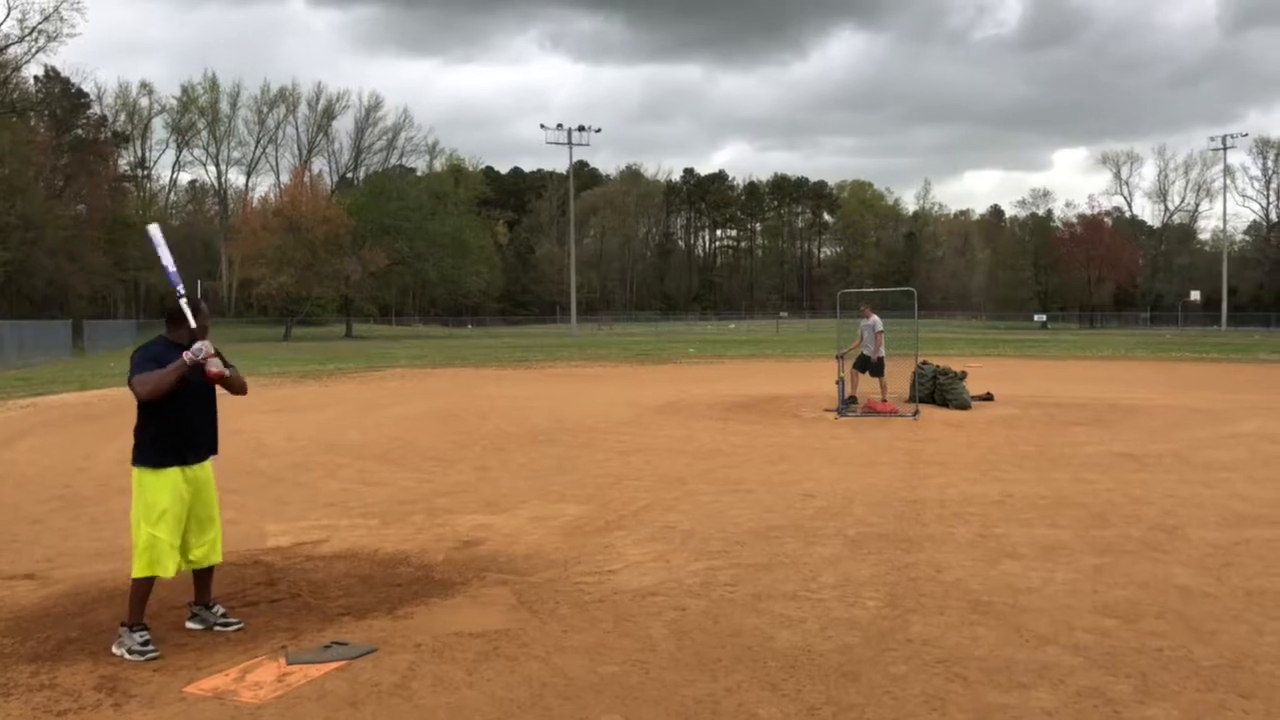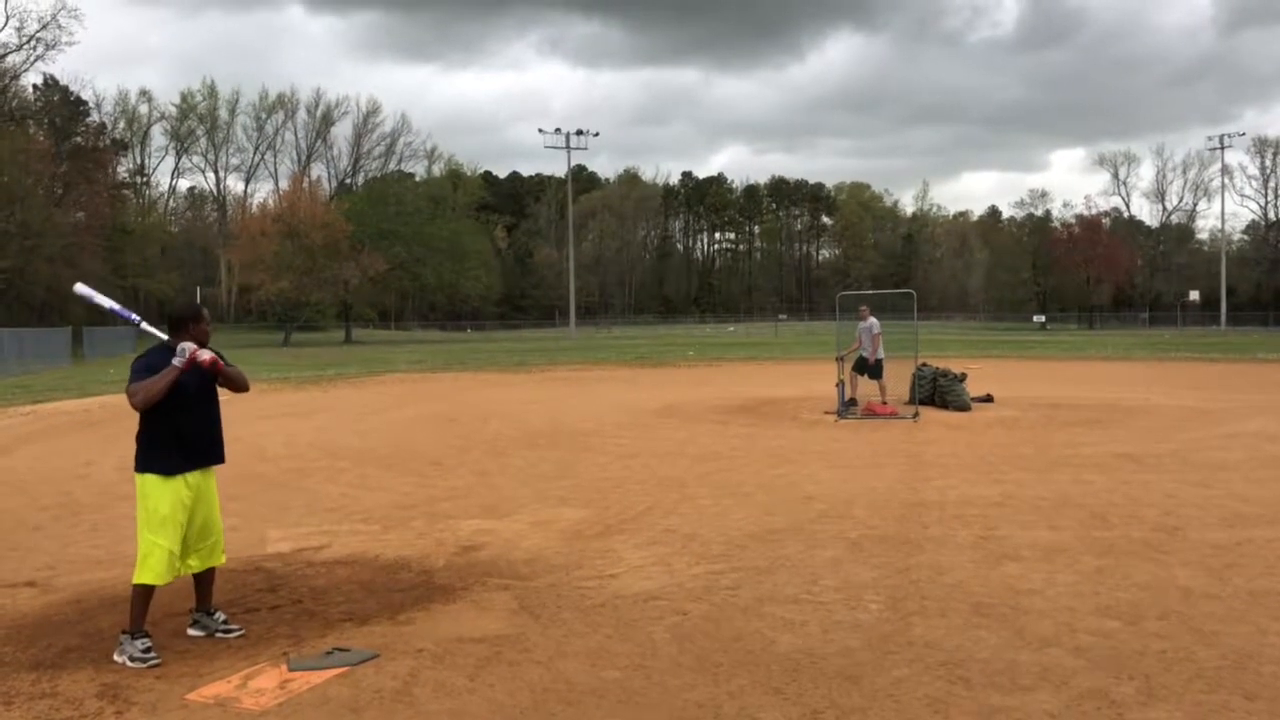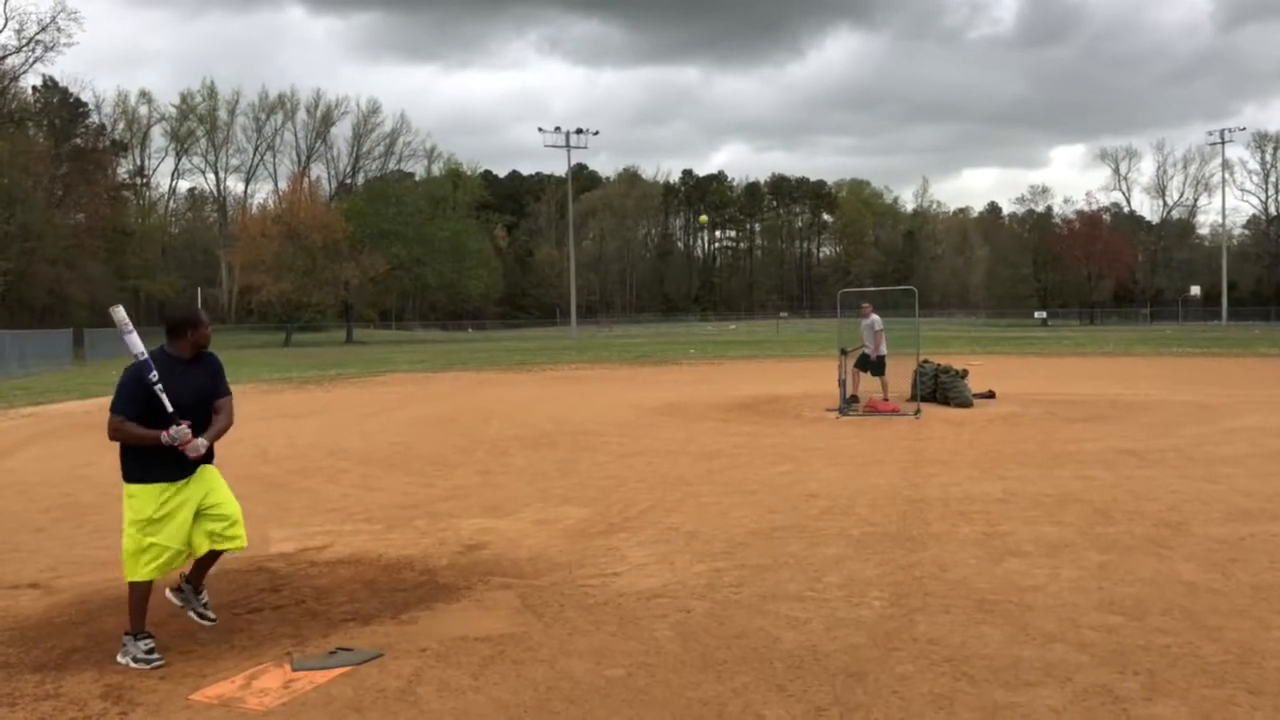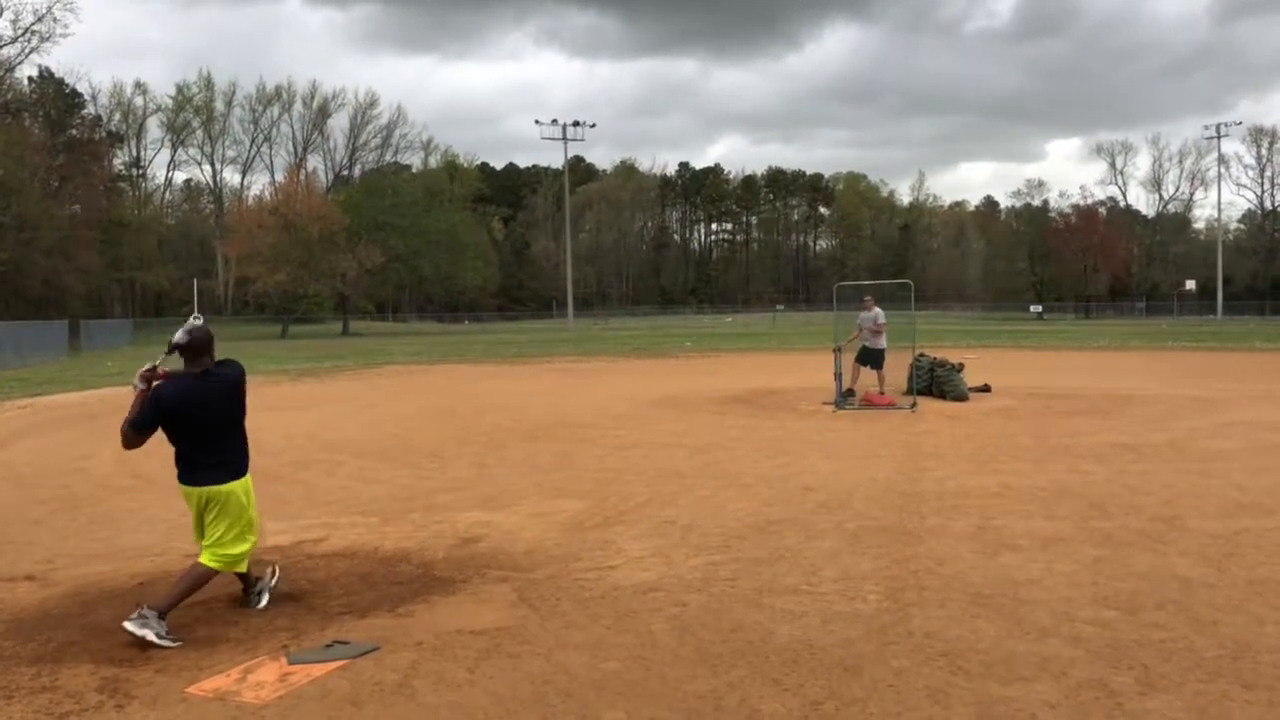
dt=1s
person 1, frame 1
left shoulder: (204, 352)
right shoulder: (149, 353)
left elbow: (240, 386)
right elbow: (144, 390)
left wrist: (222, 371)
right wrist: (187, 360)
left hip: (199, 461)
right hip: (159, 466)
left knee: (206, 538)
right knee: (154, 547)
left ankle: (202, 609)
right ankle: (131, 630)
person 1, frame 2
left shoulder: (207, 358)
right shoulder: (150, 361)
left elbow: (242, 384)
right elbow: (139, 399)
left wrist: (215, 362)
right wrist: (178, 364)
left hip: (202, 467)
right hip: (161, 473)
left knee: (208, 542)
right knee: (156, 554)
left ankle: (204, 615)
right ankle: (132, 637)
person 1, frame 3
left shoulder: (210, 364)
right shoulder: (142, 373)
left elbow: (226, 413)
right elbow: (115, 430)
left wrist: (204, 440)
right wrist: (166, 437)
left hip: (197, 469)
right hip: (151, 481)
left knee: (229, 520)
right knee: (147, 558)
left ankle: (189, 588)
right ankle: (135, 639)
person 1, frame 4
left shoulder: (165, 395)
right shoulder: (234, 374)
left elbow: (129, 441)
left wrist: (142, 393)
right wrist: (165, 376)
left hip: (193, 483)
right hip: (231, 480)
left knee: (226, 539)
right knee: (217, 554)
left ankle: (252, 587)
right ankle: (151, 614)
